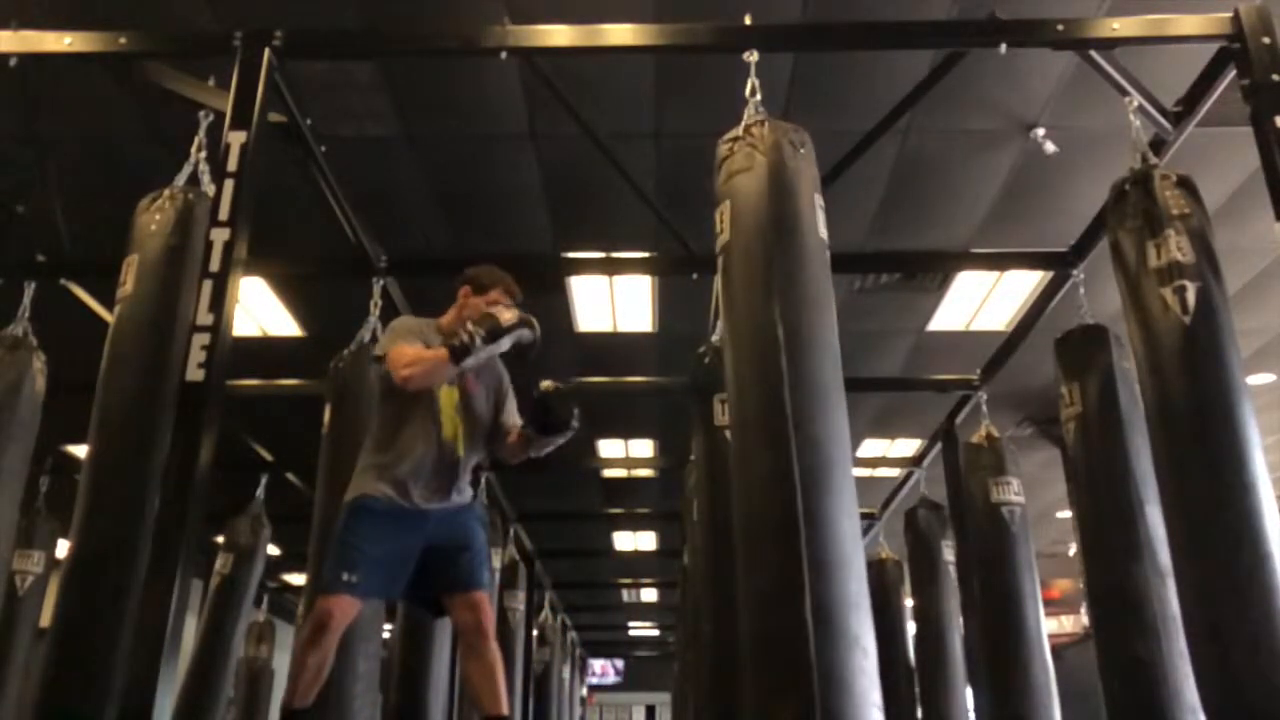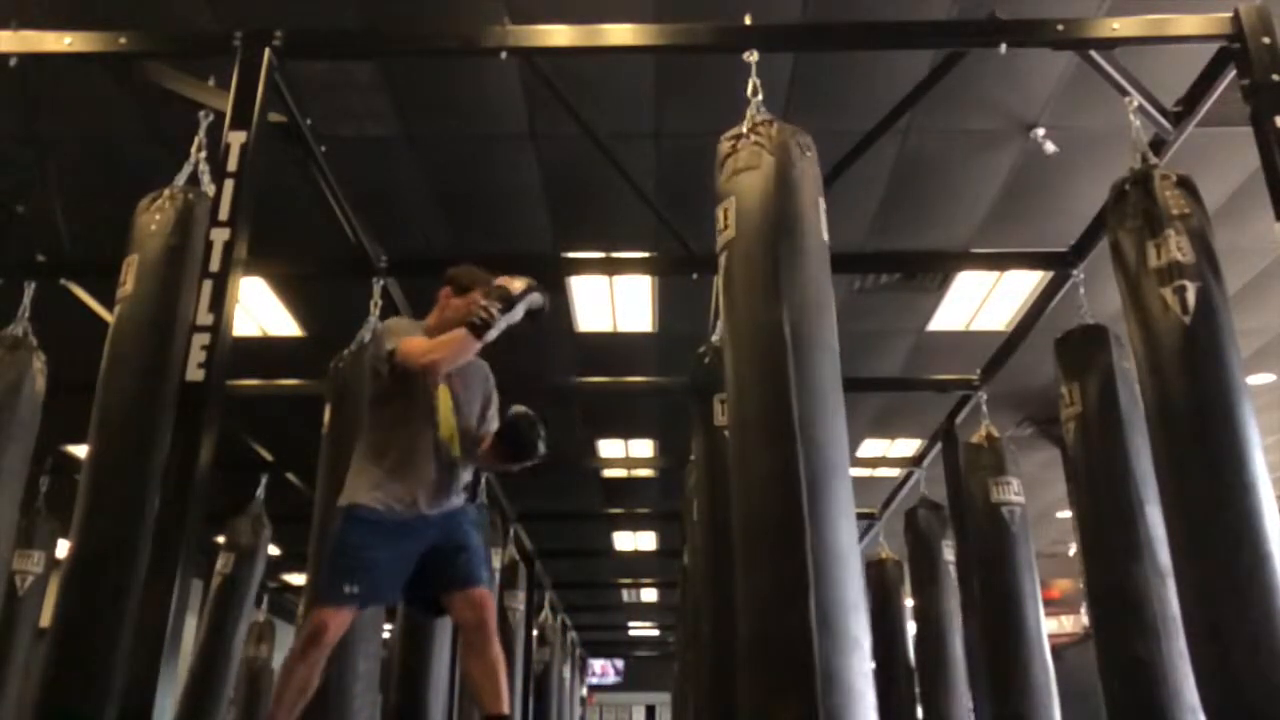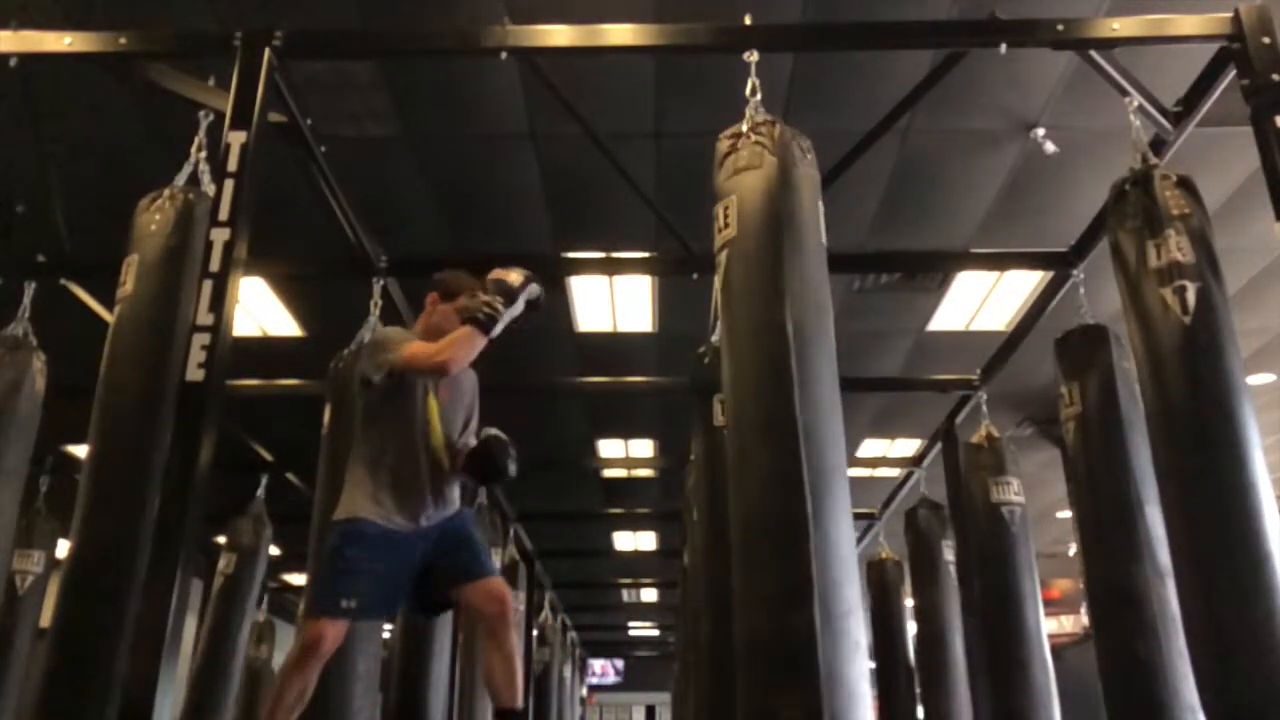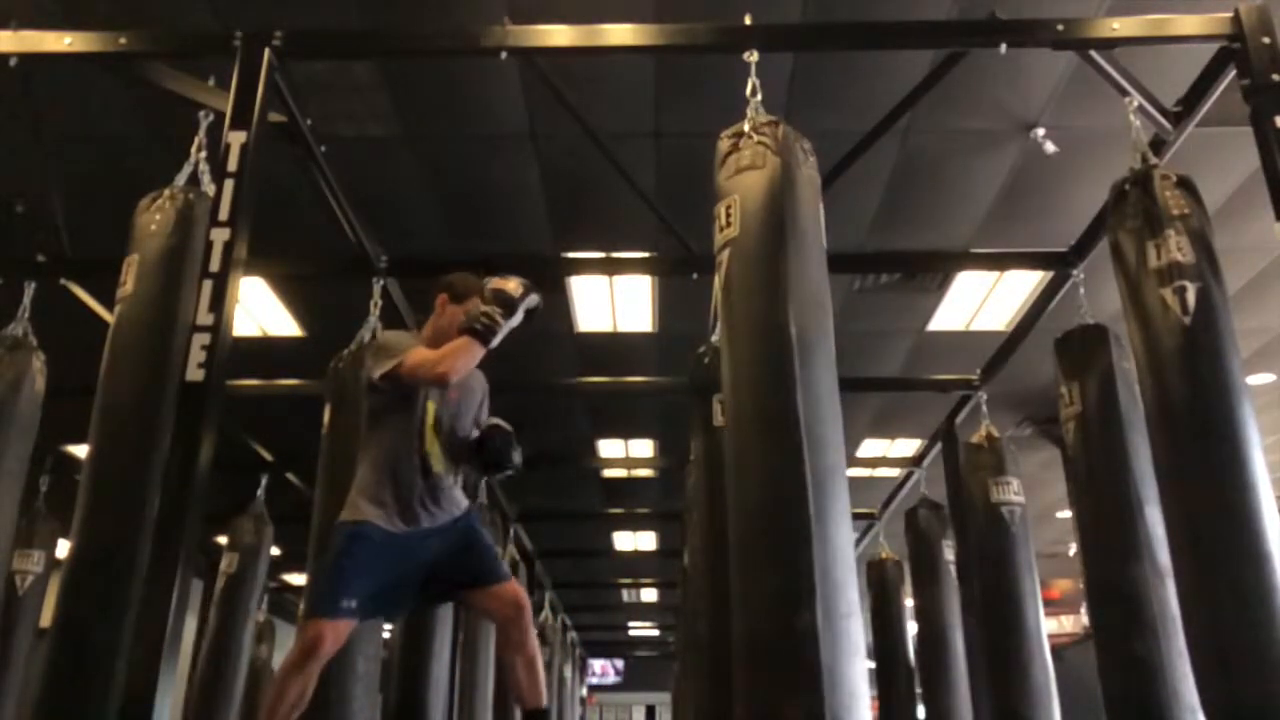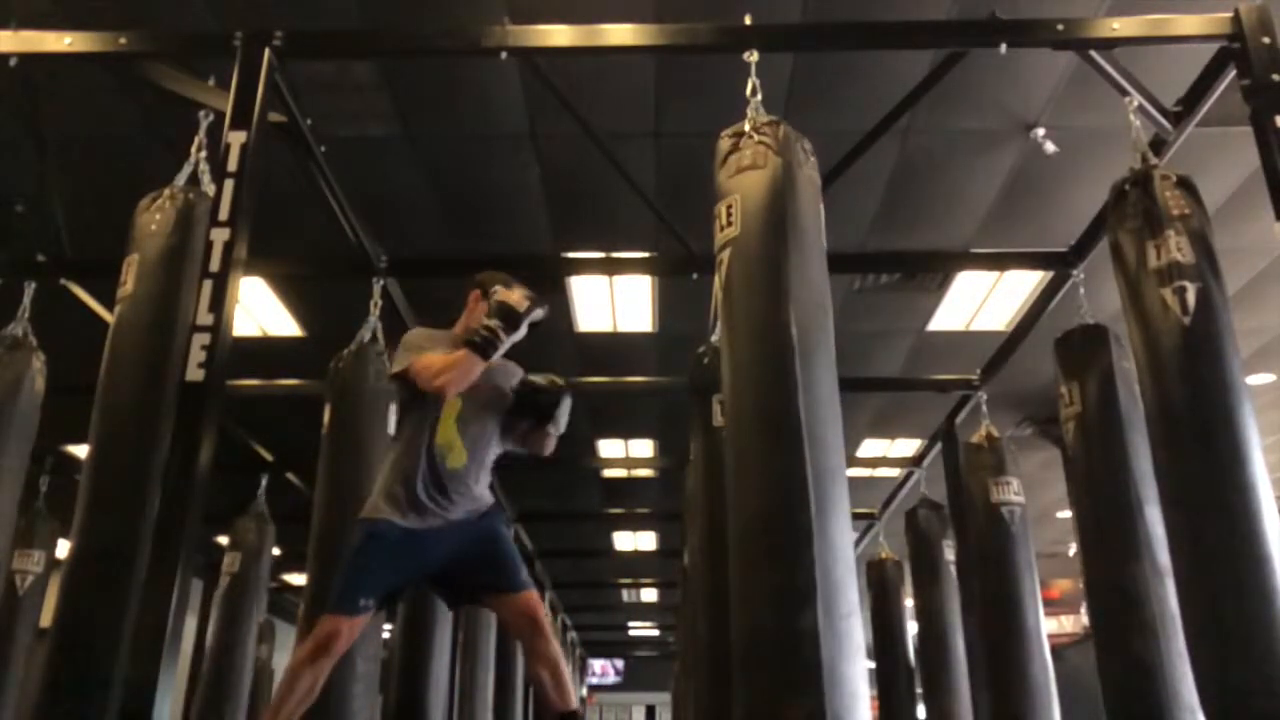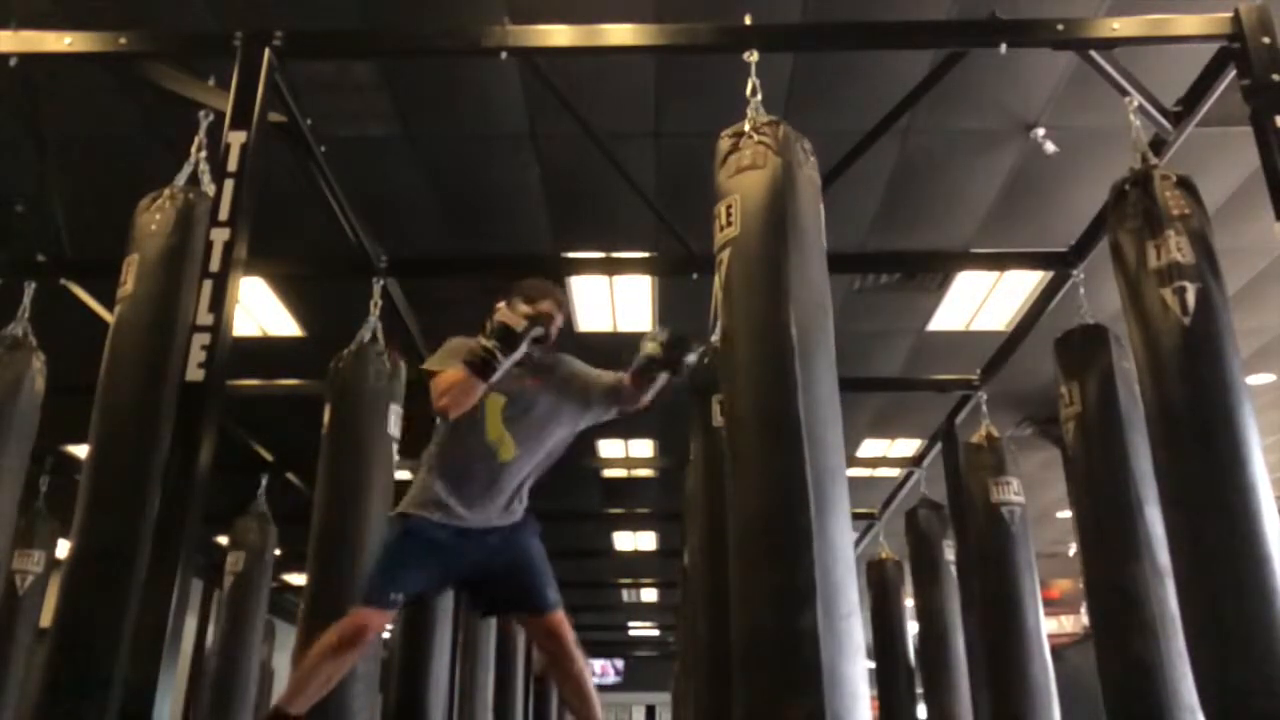
dt=0.2s
person 1, frame 1
left shoulder: (493, 371)
right shoulder: (409, 329)
left elbow: (509, 448)
right elbow: (409, 373)
left wrist: (544, 431)
right wrist: (484, 335)
left hip: (452, 508)
right hip: (386, 501)
left knee: (478, 621)
right knee: (330, 615)
person 1, frame 2
left shoulder: (480, 372)
right shoulder: (397, 331)
left elbow: (483, 448)
right elbow: (435, 360)
left wrist: (515, 445)
right wrist: (495, 312)
left hip: (446, 512)
right hip: (379, 509)
left knee: (480, 617)
right knee: (324, 627)
person 1, frame 3
left shoulder: (467, 379)
right shoulder: (386, 342)
right elbow: (442, 361)
left wrist: (487, 457)
right wrist: (495, 307)
left hip: (441, 520)
right hip: (372, 522)
left knee: (499, 605)
right knee: (318, 639)
person 1, frame 4
left shoulder: (475, 383)
right shoulder: (393, 346)
right elbow: (440, 372)
right wrist: (495, 315)
left hip: (449, 521)
right hip: (377, 523)
left knee: (515, 608)
right knee: (319, 640)
person 1, frame 5
left shoulder: (510, 377)
right shoulder: (424, 342)
left elbow: (540, 444)
right elbow: (439, 386)
left wrist: (551, 411)
right wrist: (498, 329)
left hip: (470, 519)
right hip: (397, 520)
left knee: (532, 617)
right knee: (333, 635)
person 1, frame 6
left shoulder: (567, 377)
right shoulder: (466, 350)
left elbow: (629, 394)
right elbow: (445, 403)
left wrist: (659, 362)
right wrist: (498, 346)
left hip: (503, 526)
right hip: (434, 520)
left knee: (558, 637)
right knee: (362, 625)
